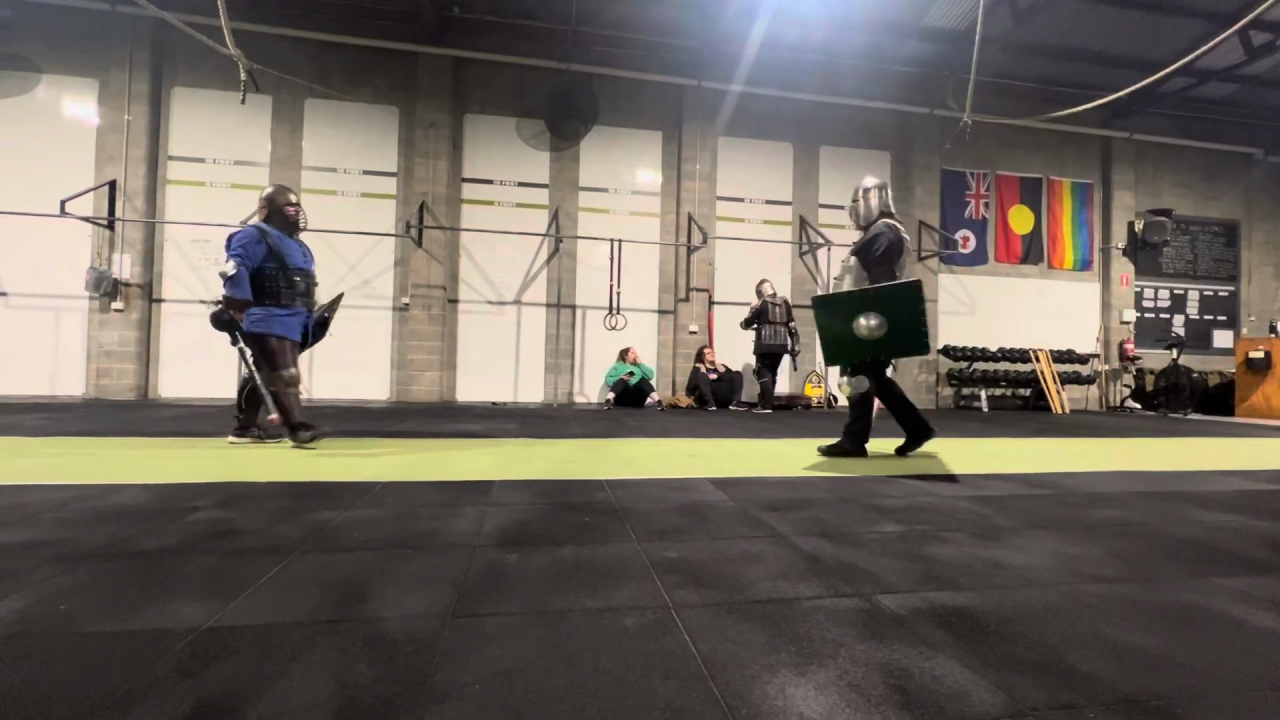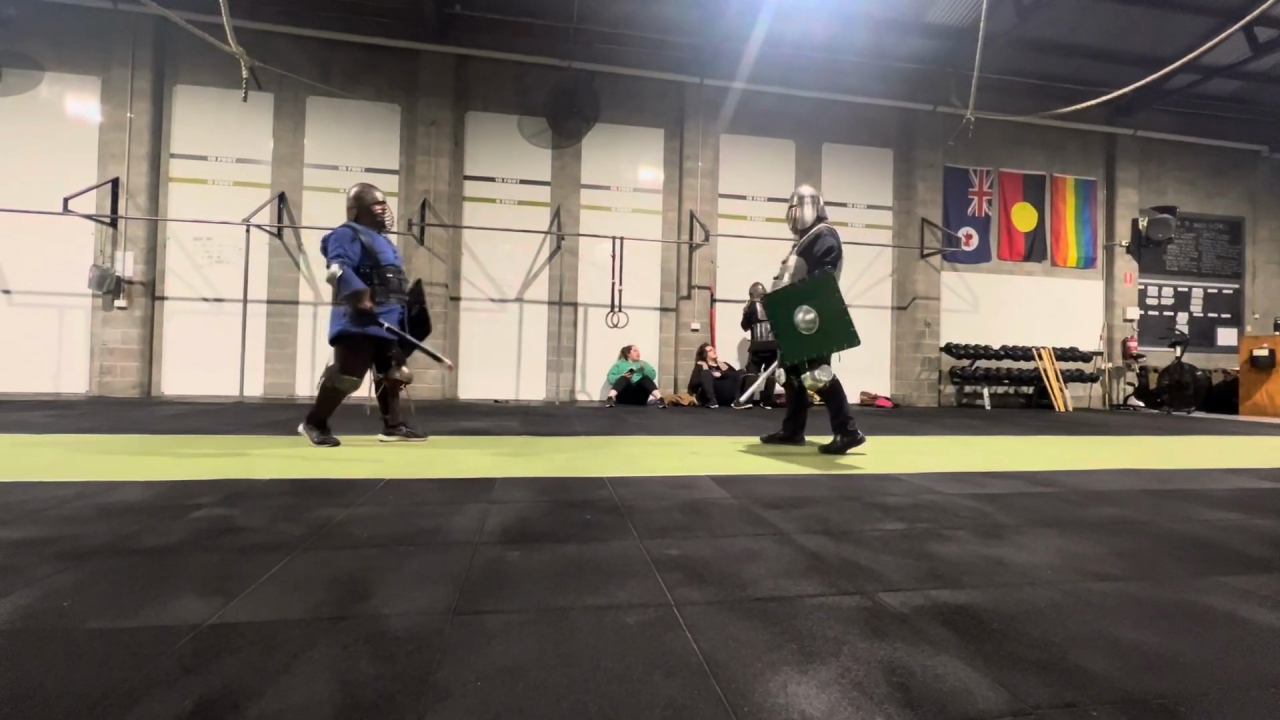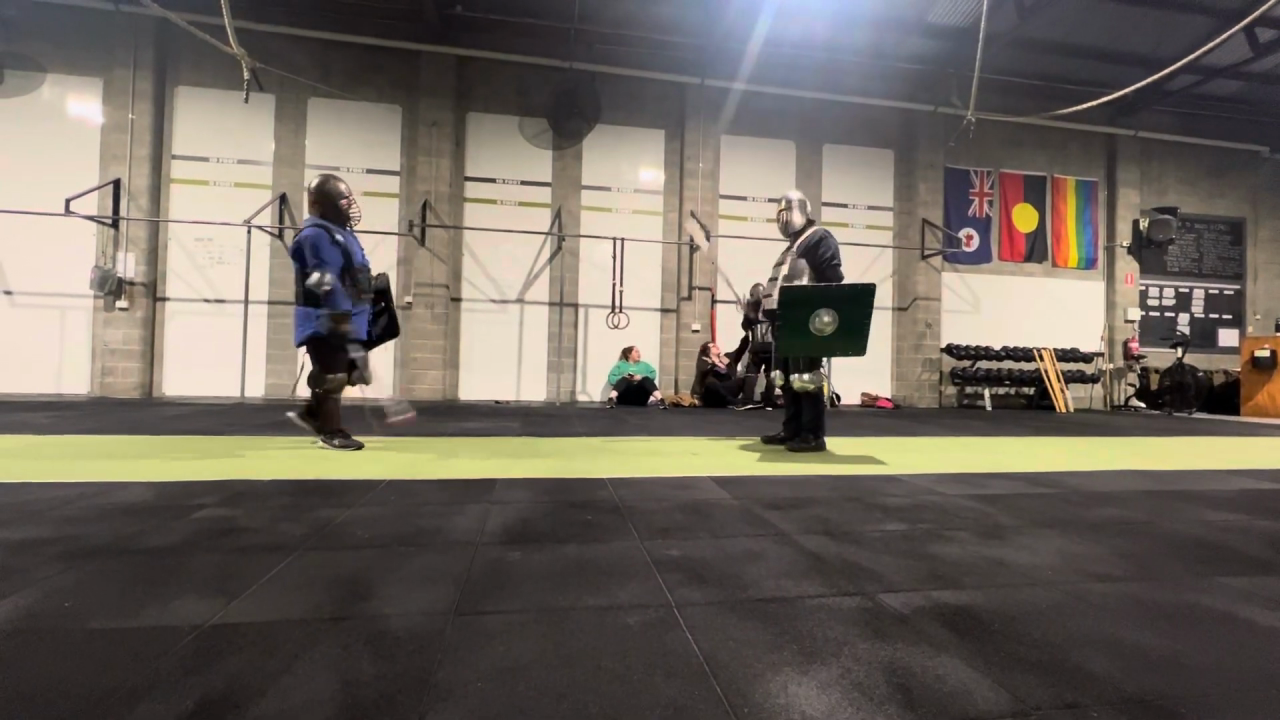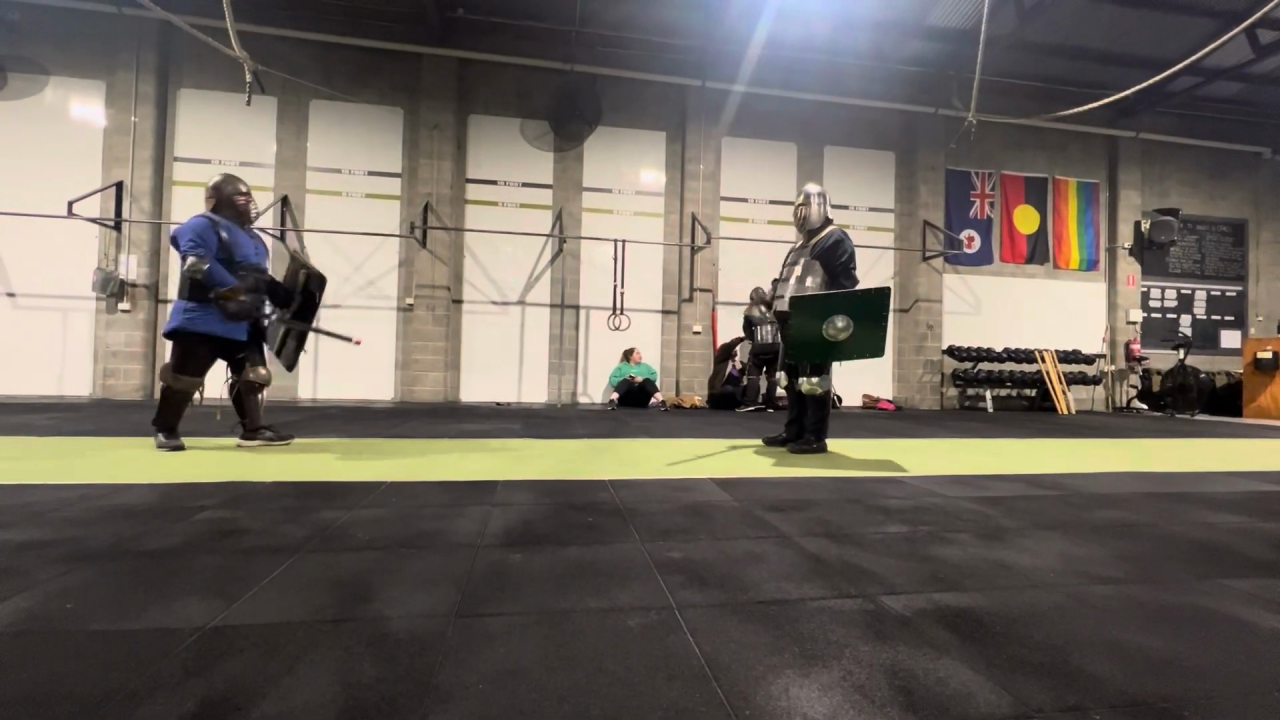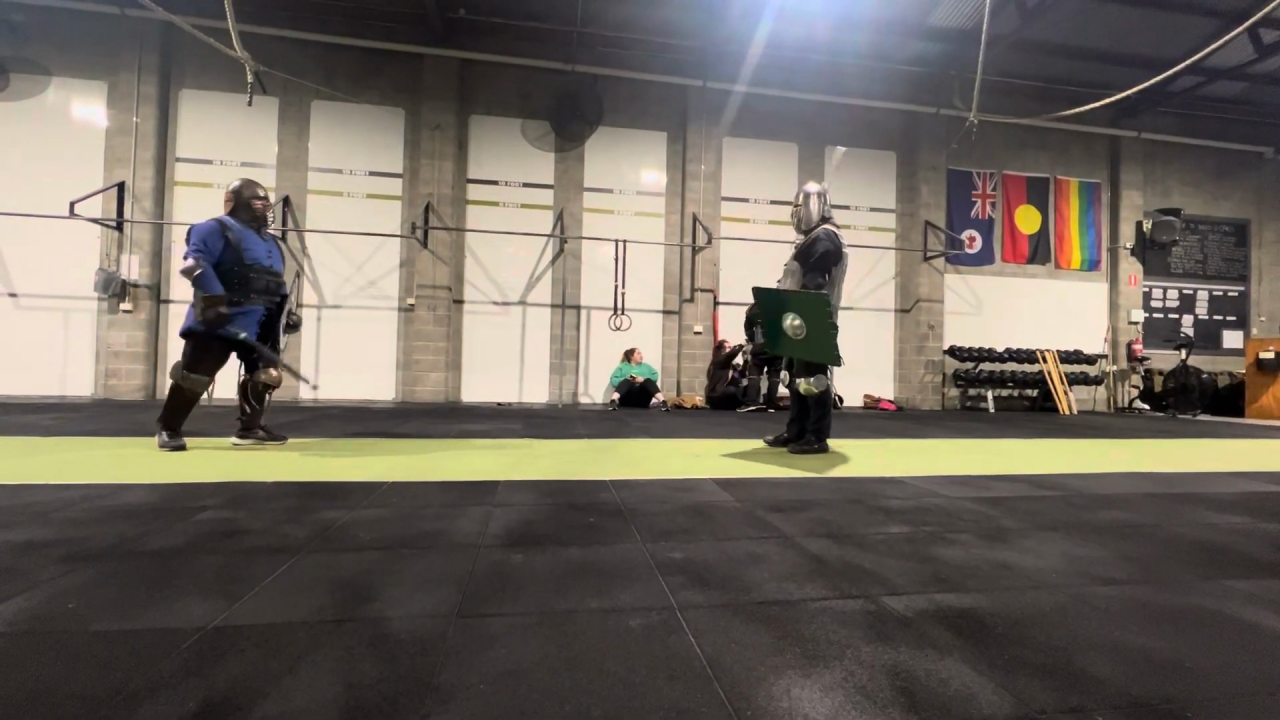
dt=1s
person 1, frame 1
left shoulder: (883, 231)
right shoulder: (882, 232)
left elbow: (882, 279)
right elbow: (891, 279)
left knee: (858, 377)
right knee: (876, 378)
left ankle: (854, 441)
right ankle: (917, 429)
person 1, frame 2
left shoulder: (824, 236)
right shoulder: (807, 240)
left elbow: (821, 278)
left knee: (817, 374)
right knee: (792, 375)
left ankle: (847, 431)
right ankle: (792, 430)
person 1, frame 3
left shoulder: (819, 239)
right shoulder: (791, 247)
left elbow: (832, 278)
right wrist: (760, 305)
left knee: (805, 376)
right knee: (787, 378)
left ankle: (814, 435)
right ankle: (792, 430)
person 1, frame 4
left shoulder: (835, 239)
right shoulder: (801, 244)
left elbow: (845, 281)
right elbow: (786, 278)
right wrist: (768, 303)
right hip: (792, 321)
left knee: (814, 378)
right knee: (792, 377)
left ankle: (815, 437)
right ankle: (794, 431)
person 1, frame 5
left shoulder: (824, 237)
right shoulder: (815, 238)
left elbow: (814, 283)
left knee: (812, 377)
right knee: (796, 376)
left ankle: (817, 437)
right ankle: (796, 432)
person 2, frame 1
left shoulder: (296, 244)
right shoulder: (255, 236)
left elbow: (302, 285)
right elbow: (235, 269)
left wrist: (309, 318)
right wrist: (235, 305)
left hip: (291, 321)
right hip: (269, 319)
left knee: (263, 373)
right knee: (283, 372)
left ankle: (245, 428)
right ankle: (297, 427)
person 2, frame 2
left shoulder: (381, 239)
right shoulder: (348, 235)
right elbow: (337, 270)
left wrist: (401, 313)
right wrist: (359, 296)
left hip: (386, 321)
right hip: (359, 320)
left knee: (393, 372)
right knee: (346, 373)
left ankle: (394, 426)
right ankle: (315, 424)
person 2, frame 3
left shoulder: (338, 231)
right shoulder: (318, 235)
right elbow: (324, 281)
right wrist: (340, 317)
left hip: (343, 317)
right hip: (324, 319)
left knee: (346, 371)
right knee: (331, 375)
left ankle: (311, 415)
right ankle: (332, 432)
person 2, frame 4
left shoulder: (251, 237)
right shoulder: (202, 226)
left elbow: (258, 277)
right elbow: (199, 264)
left wrist: (280, 293)
right wrist: (234, 293)
left hip: (240, 322)
right hip: (203, 317)
left knee: (253, 374)
right knee: (185, 376)
left ankle: (254, 429)
right ankle: (165, 430)
person 2, frame 5
left shoulder: (269, 241)
right shoulder: (216, 229)
left elbow: (276, 283)
right elbow: (195, 265)
left wrist: (286, 312)
right wrist: (214, 303)
left hip: (260, 323)
right hip: (219, 321)
left knee: (265, 374)
right knee: (195, 375)
left ankle: (250, 429)
right ankle: (168, 429)
